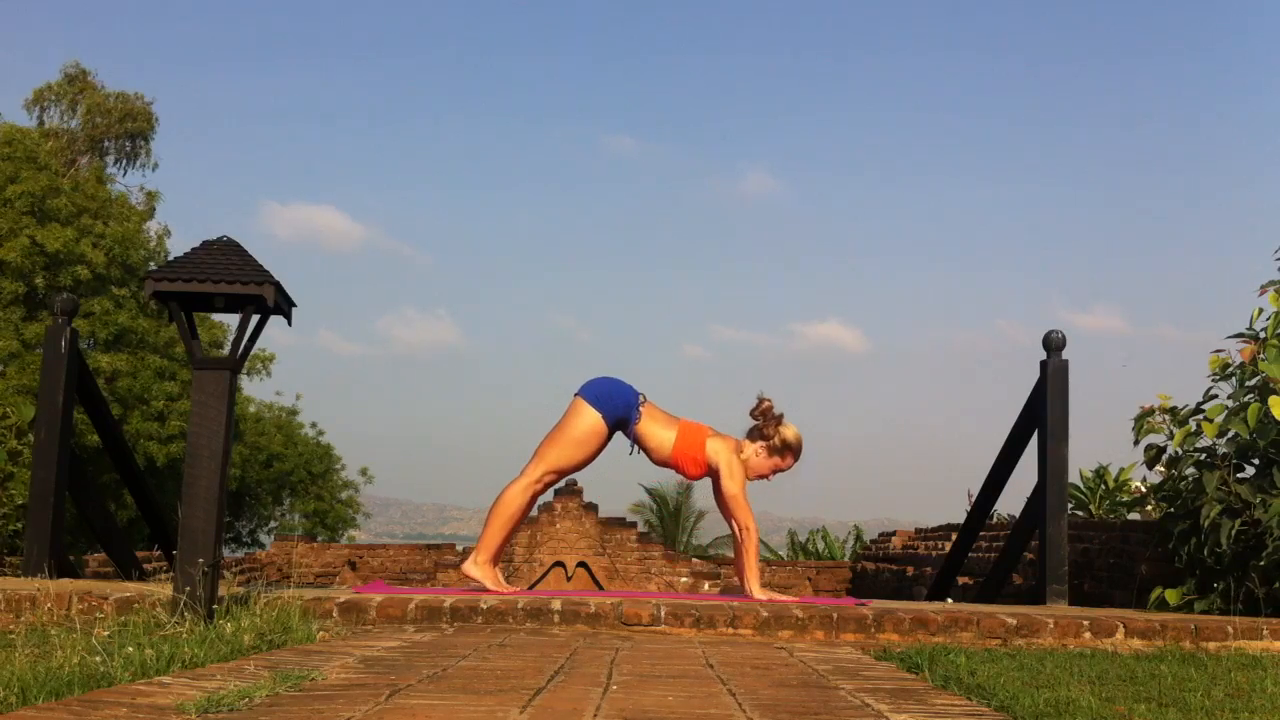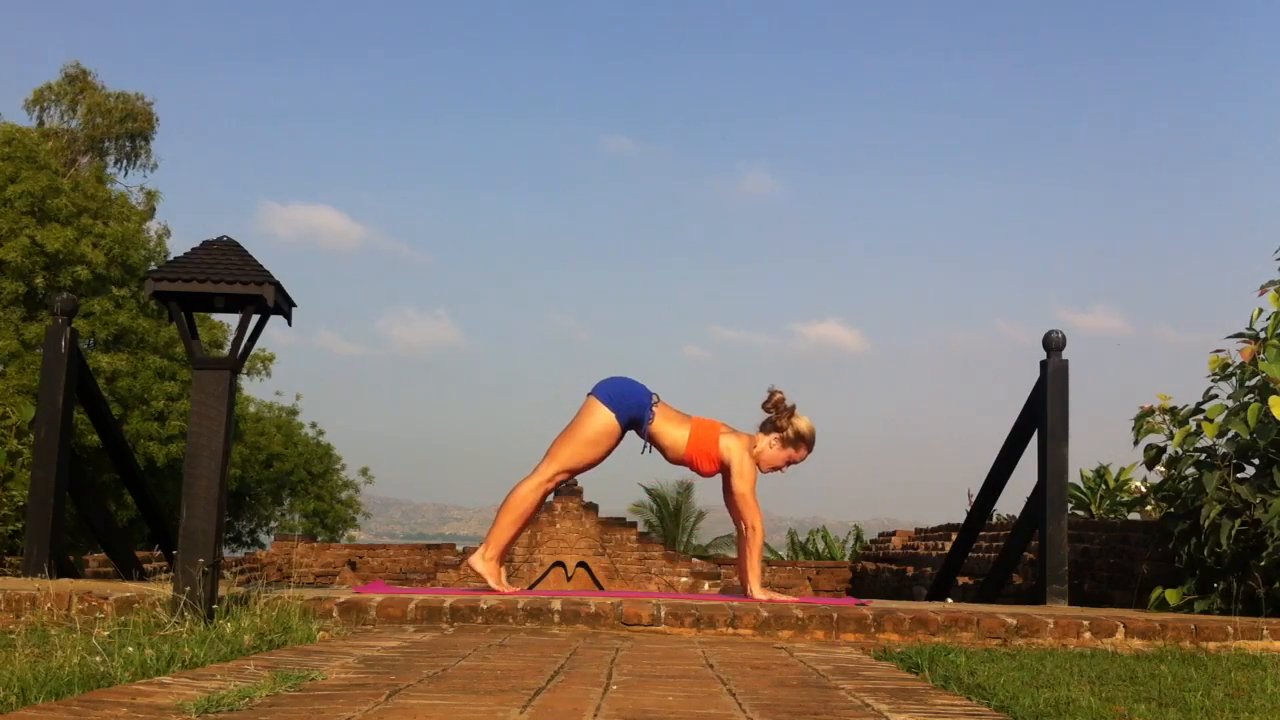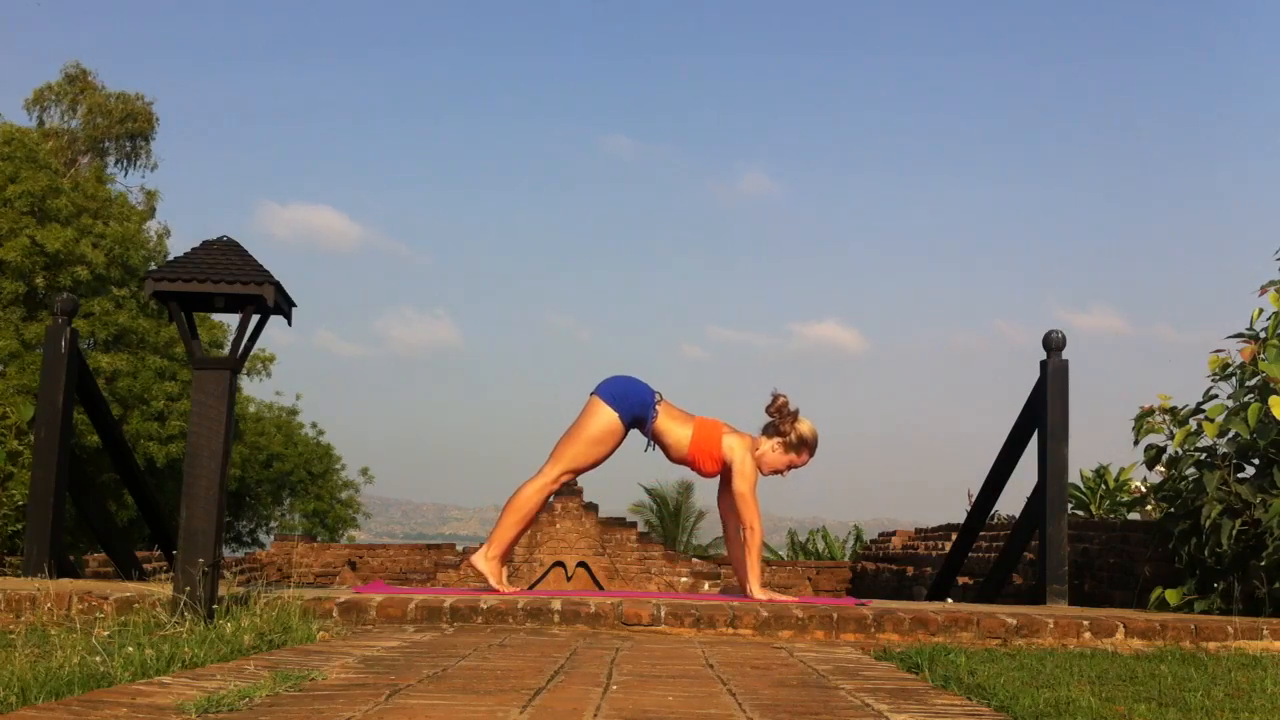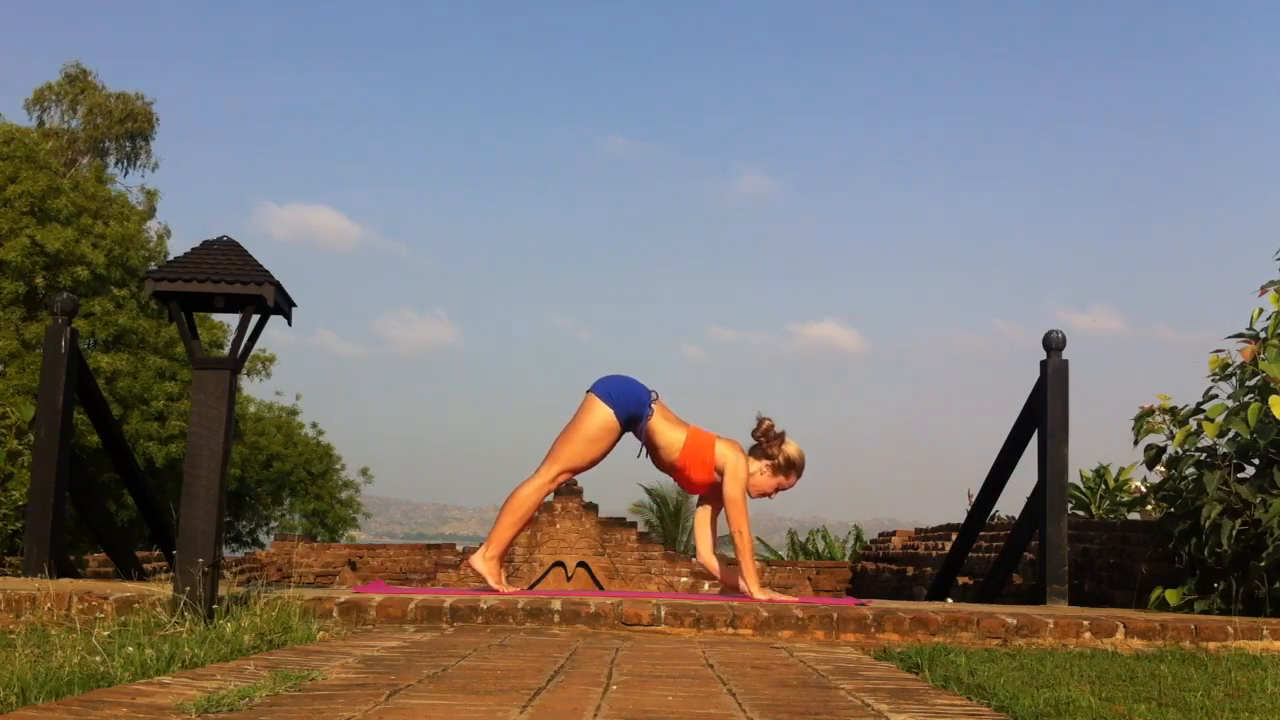
dt=0.3s
person 1, frame 1
left shoulder: (722, 459)
right shoulder: (727, 456)
left elbow: (738, 527)
right elbow: (747, 527)
left wrist: (749, 586)
right wrist: (756, 589)
left hip: (616, 407)
right hip: (610, 401)
left knee: (541, 481)
right knee: (535, 477)
left ankle: (489, 563)
right ankle: (480, 561)
person 1, frame 2
left shoulder: (735, 456)
right shoulder: (739, 451)
left elbow: (744, 526)
right elbow: (753, 526)
left wrist: (749, 586)
right wrist: (756, 588)
left hip: (629, 406)
right hip: (624, 400)
left knee: (551, 479)
right knee: (547, 476)
left ankle: (495, 559)
right ankle: (487, 555)
person 1, frame 3
left shoulder: (733, 463)
right shoulder: (741, 451)
left elbow: (733, 530)
right elbow: (751, 526)
left wrist: (749, 585)
right wrist: (757, 589)
left hip: (633, 406)
right hip: (627, 400)
left knee: (556, 478)
right knee: (552, 476)
left ankle: (498, 559)
right ankle: (490, 555)
person 1, frame 4
left shoulder: (717, 482)
right shoulder: (734, 461)
left elbow: (705, 555)
right elbow: (741, 533)
left wrist: (747, 588)
right wrist: (756, 589)
left hip: (626, 406)
right hip: (622, 398)
left knee: (553, 478)
right knee: (550, 476)
left ankle: (494, 558)
right ankle: (488, 555)
